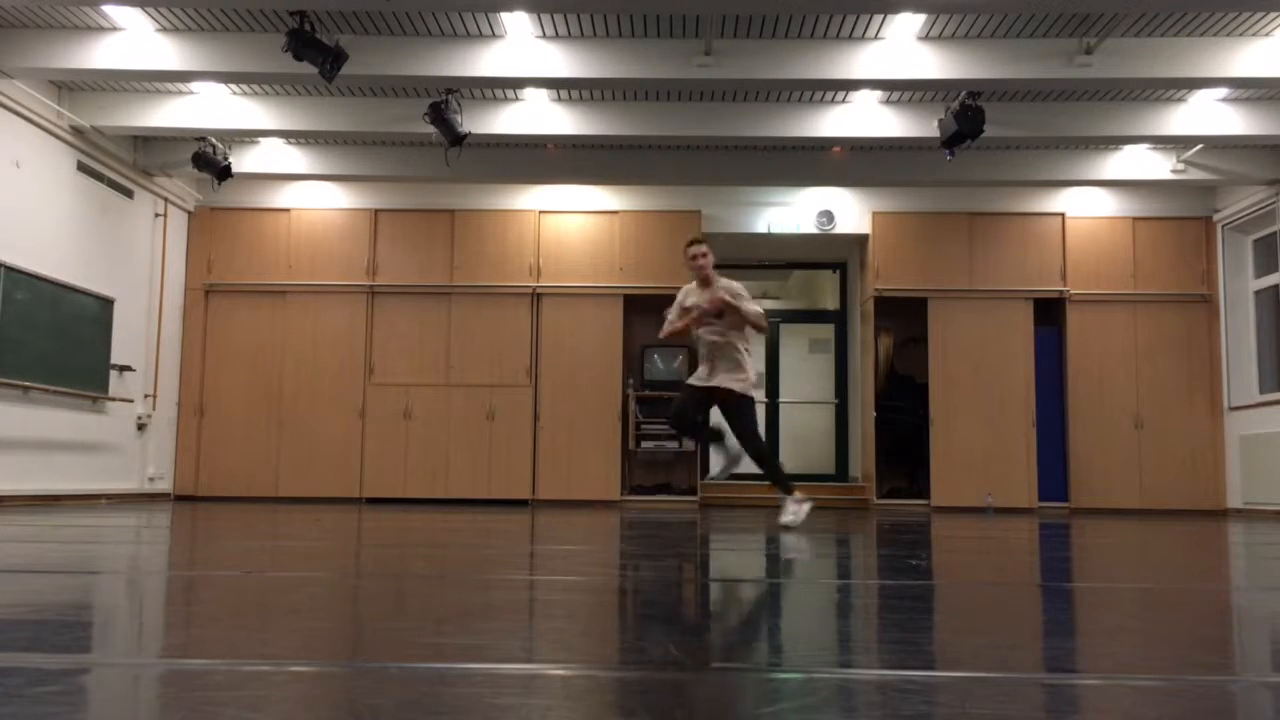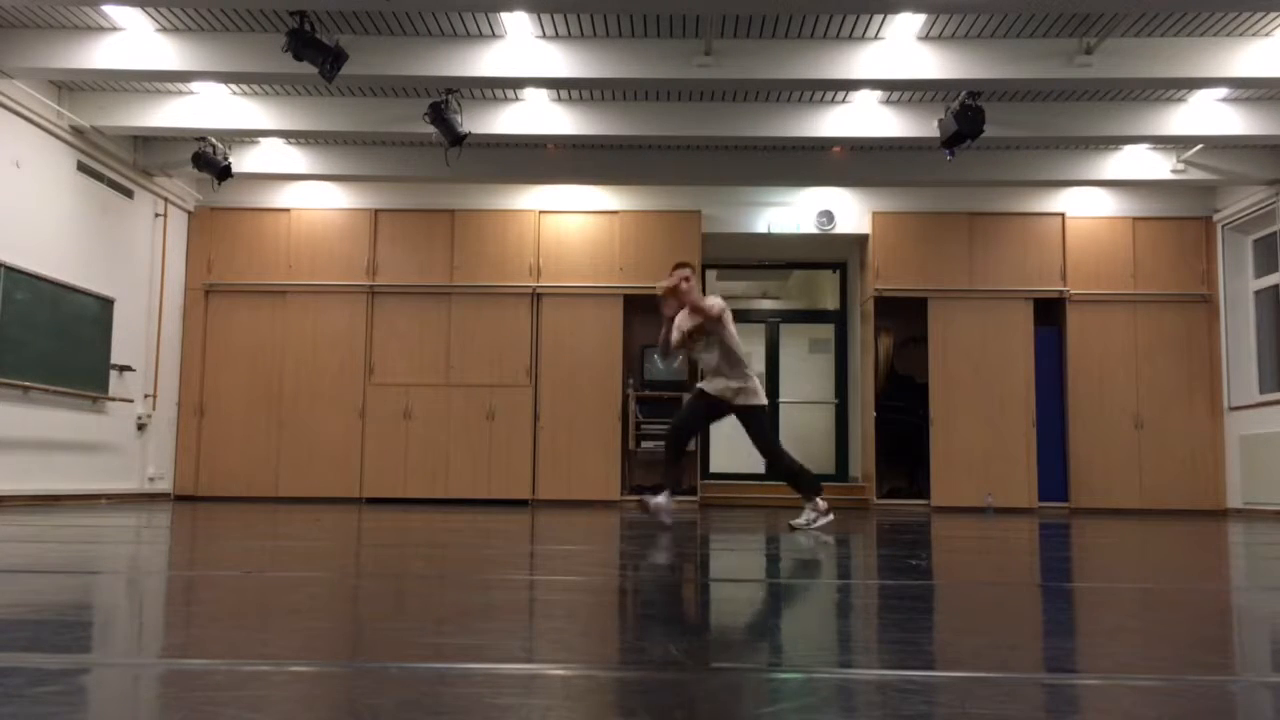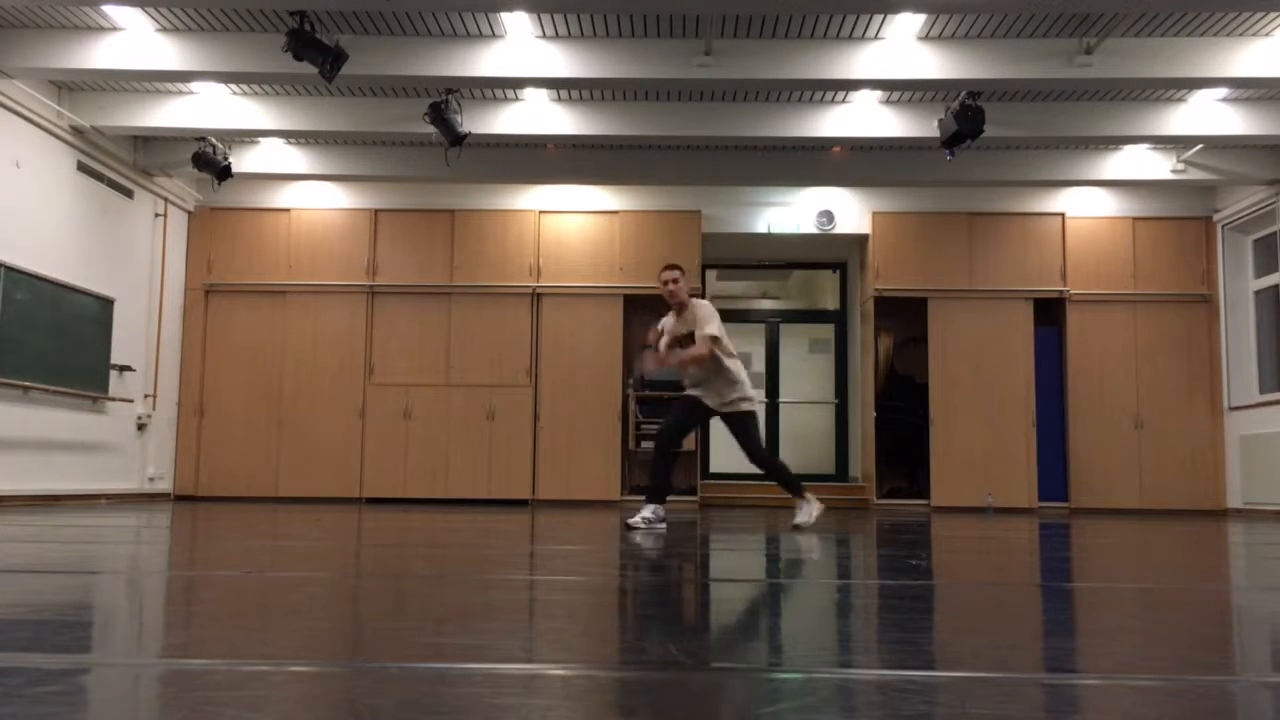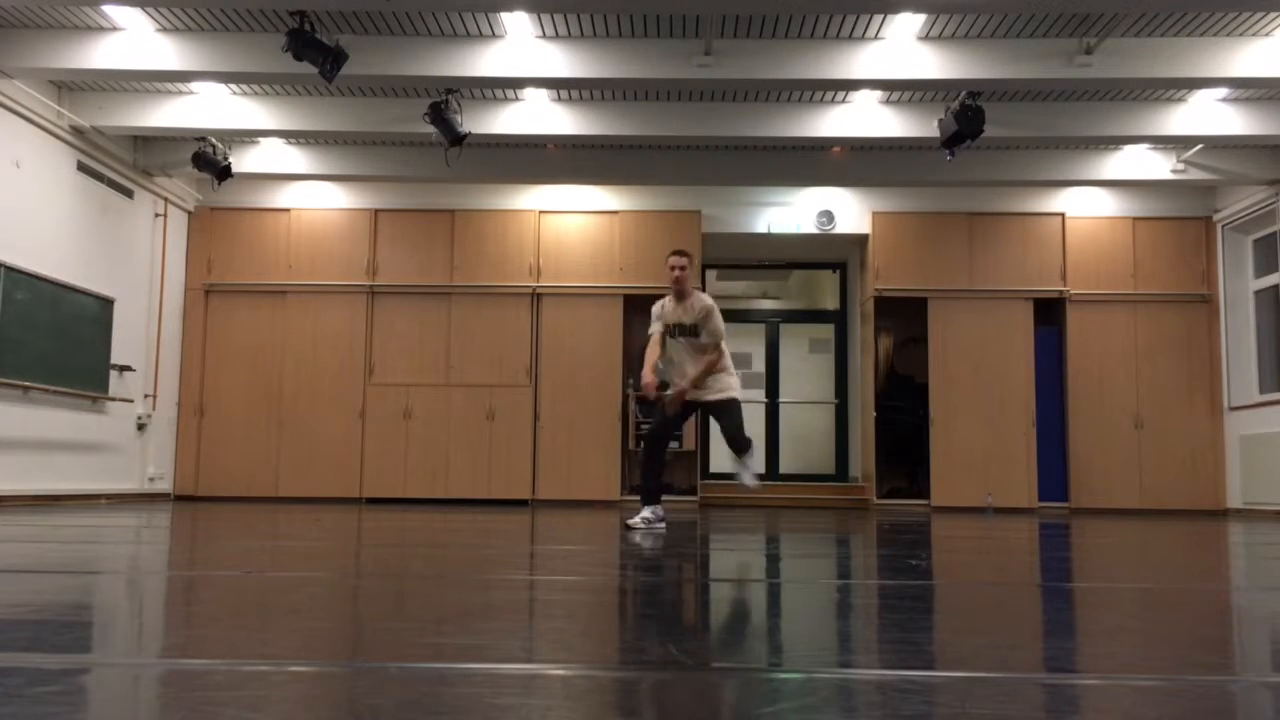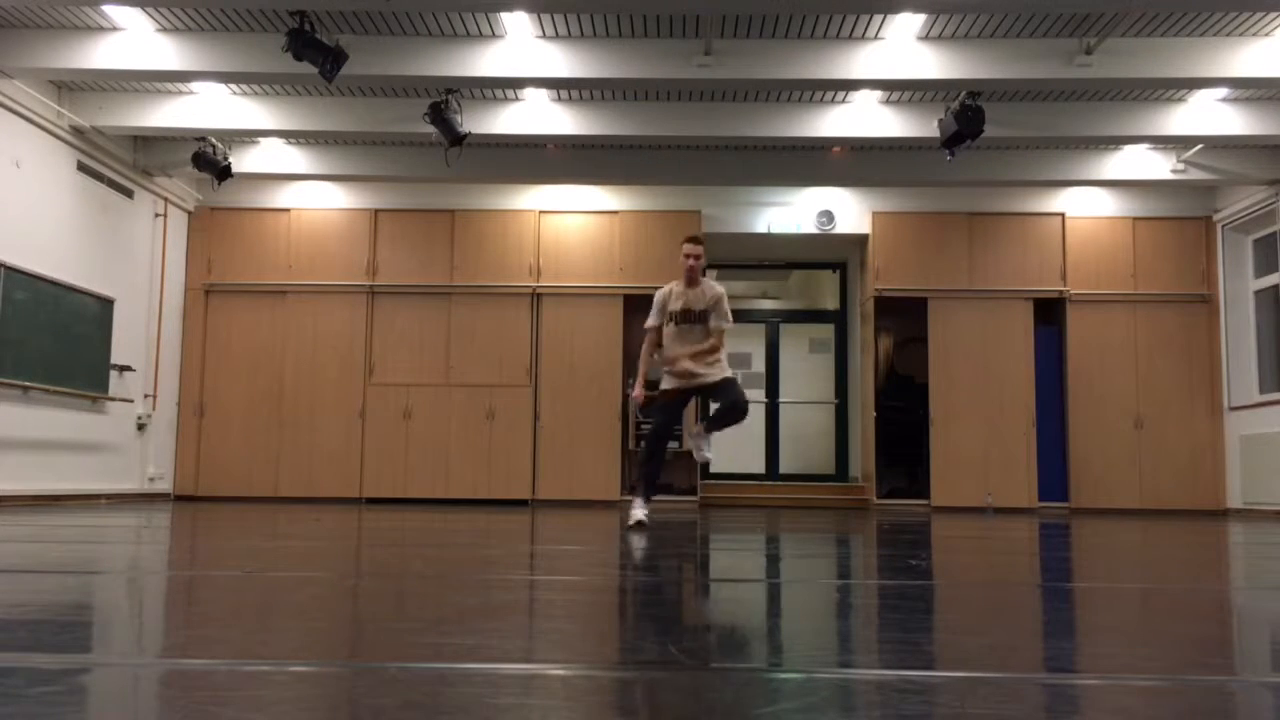
dt=0.1s
person 1, frame 1
left shoulder: (731, 289)
right shoulder: (685, 296)
left elbow: (762, 326)
right elbow: (665, 335)
left wrist: (735, 307)
right wrist: (692, 319)
left hip: (736, 373)
right hip: (706, 373)
left knee: (750, 439)
right knee: (680, 419)
left ankle: (791, 498)
right ankle: (726, 444)
person 1, frame 2
left shoulder: (713, 304)
right shoulder: (682, 318)
left elbow: (712, 313)
right elbow: (665, 351)
left wrist: (683, 297)
right wrist: (668, 316)
left hip: (743, 388)
right hip: (713, 387)
left knee: (770, 451)
right knee: (677, 433)
left ankle: (816, 503)
right ankle: (666, 497)
person 1, frame 3
left shoulder: (703, 311)
right shoulder: (667, 323)
left elbow: (706, 351)
right elbow: (656, 361)
left wrist: (669, 357)
right wrist: (652, 346)
left hip: (733, 392)
right hip: (699, 391)
left knee: (757, 454)
right knee: (667, 440)
left ankle: (804, 499)
right ankle: (654, 509)
person 1, frame 4
left shoulder: (705, 304)
right shoulder: (659, 308)
left elbow: (715, 354)
right elbow: (654, 344)
left wrist: (687, 386)
right wrist: (647, 372)
left hip: (717, 384)
right hip: (680, 387)
left knee: (735, 438)
right knee: (654, 441)
left ankle: (742, 455)
right ankle: (651, 509)
person 1, frame 5
left shoulder: (716, 293)
right shoulder: (665, 295)
left elbow: (718, 342)
right elbow: (651, 340)
left wrist: (684, 354)
right wrist: (639, 383)
left hip: (713, 371)
right hip: (676, 375)
left knee: (738, 407)
right knee: (659, 434)
left ankle: (703, 432)
right ankle: (641, 501)
